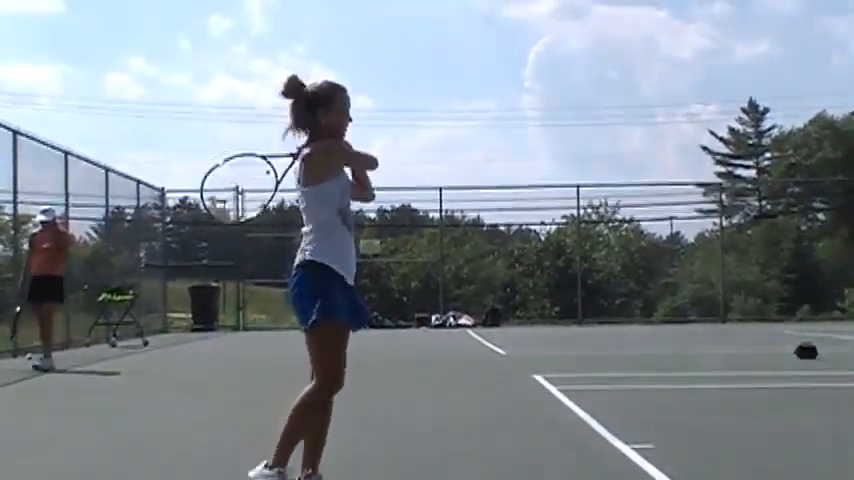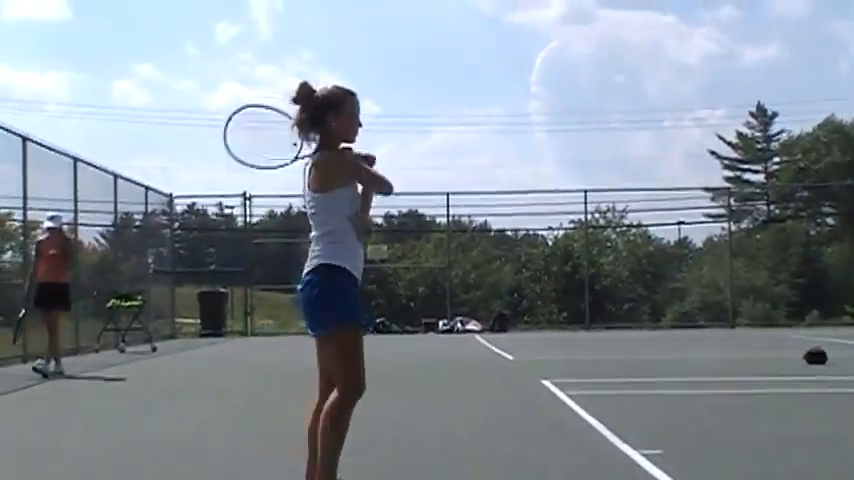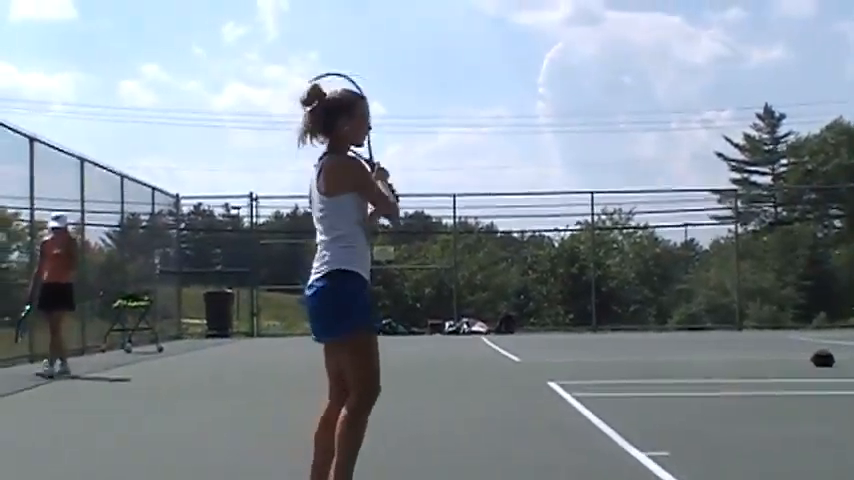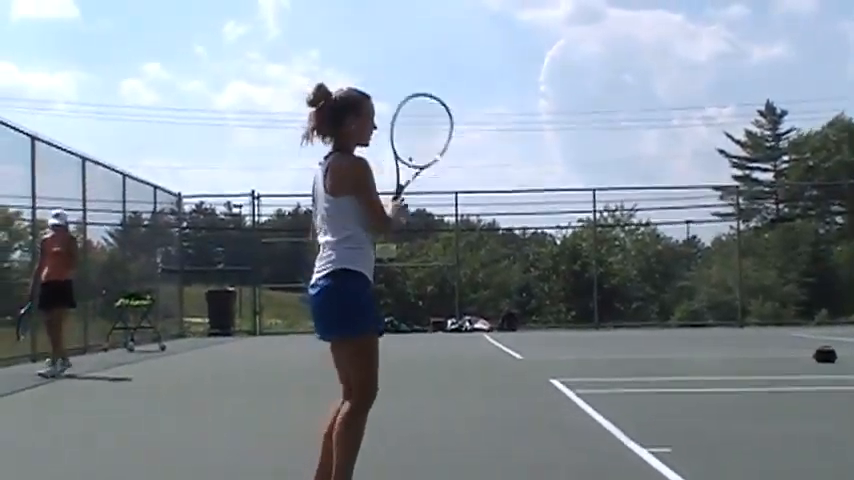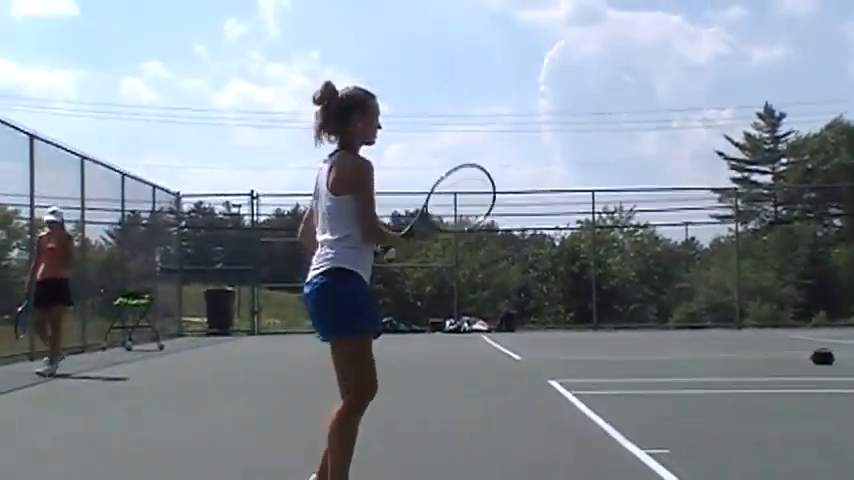
dt=0.1s
person 1, frame 1
left shoulder: (321, 158)
right shoulder: (323, 152)
left elbow: (364, 192)
right elbow: (370, 162)
left wrist: (349, 161)
right wrist: (350, 156)
left hip: (338, 279)
right hip: (319, 275)
left knee: (325, 383)
right knee: (327, 381)
person 1, frame 2
left shoulder: (326, 165)
right shoulder: (339, 161)
left elbow: (356, 219)
right elbow: (384, 187)
left wrist: (364, 180)
right wrist: (367, 171)
left hip: (329, 280)
right hip: (331, 279)
left knee: (335, 389)
right knee: (349, 386)
person 1, frame 3
left shoulder: (324, 170)
right shoulder: (349, 166)
right elbow: (388, 210)
right wrist: (381, 193)
left hip: (328, 285)
right hip: (341, 285)
left knee: (342, 396)
right knee: (364, 393)
person 1, frame 4
left shoulder: (326, 169)
right shoulder: (354, 166)
right elbow: (380, 224)
left wrist: (379, 213)
right wrist: (395, 213)
left hip: (329, 284)
right hip: (345, 284)
left knee: (354, 394)
right knee: (362, 395)
person 1, frame 5
left shoulder: (328, 169)
right shoulder: (357, 166)
left elbow: (306, 234)
right elbow: (370, 231)
right wrist: (393, 238)
left hip: (325, 282)
right hip: (341, 284)
left knee: (362, 389)
right knee: (355, 395)
person 2, frame 1
left shoulder: (60, 236)
right shoulder: (34, 236)
left elbow: (63, 258)
right elbow: (29, 260)
right wrist: (22, 282)
left hip: (53, 279)
right hip: (36, 280)
left knee: (47, 320)
right knee: (42, 322)
left ankle: (45, 358)
right ankle: (49, 359)
person 2, frame 2
left shoulder: (66, 243)
right shoulder: (41, 242)
left elbow: (69, 266)
right elbow: (35, 266)
right wrist: (28, 287)
left hip: (59, 286)
right hip: (43, 286)
left knee: (52, 327)
right knee: (52, 329)
left ankle: (46, 363)
right ankle: (57, 364)
person 2, frame 3
left shoulder: (70, 243)
right shoulder: (45, 243)
left elbow: (73, 266)
right elbow: (40, 267)
right wrist: (32, 288)
left hip: (62, 287)
right hip: (47, 287)
left knee: (55, 328)
right knee: (55, 329)
left ankle: (51, 365)
right ankle: (64, 363)
person 2, frame 4
left shoulder: (70, 241)
right shoulder: (45, 241)
left elbow: (73, 264)
right elbow: (40, 264)
right wrist: (32, 286)
left hip: (62, 285)
right hip: (46, 285)
left knee: (56, 327)
right knee: (51, 328)
left ankle: (53, 365)
right ankle: (64, 359)
person 2, frame 5
left shoulder: (66, 238)
right shoulder: (41, 238)
left elbow: (69, 262)
right elbow: (36, 262)
right wrist: (29, 283)
left hip: (58, 283)
right hip: (41, 283)
left knee: (55, 325)
right knee: (39, 326)
left ankle: (51, 363)
right ankle: (56, 353)
